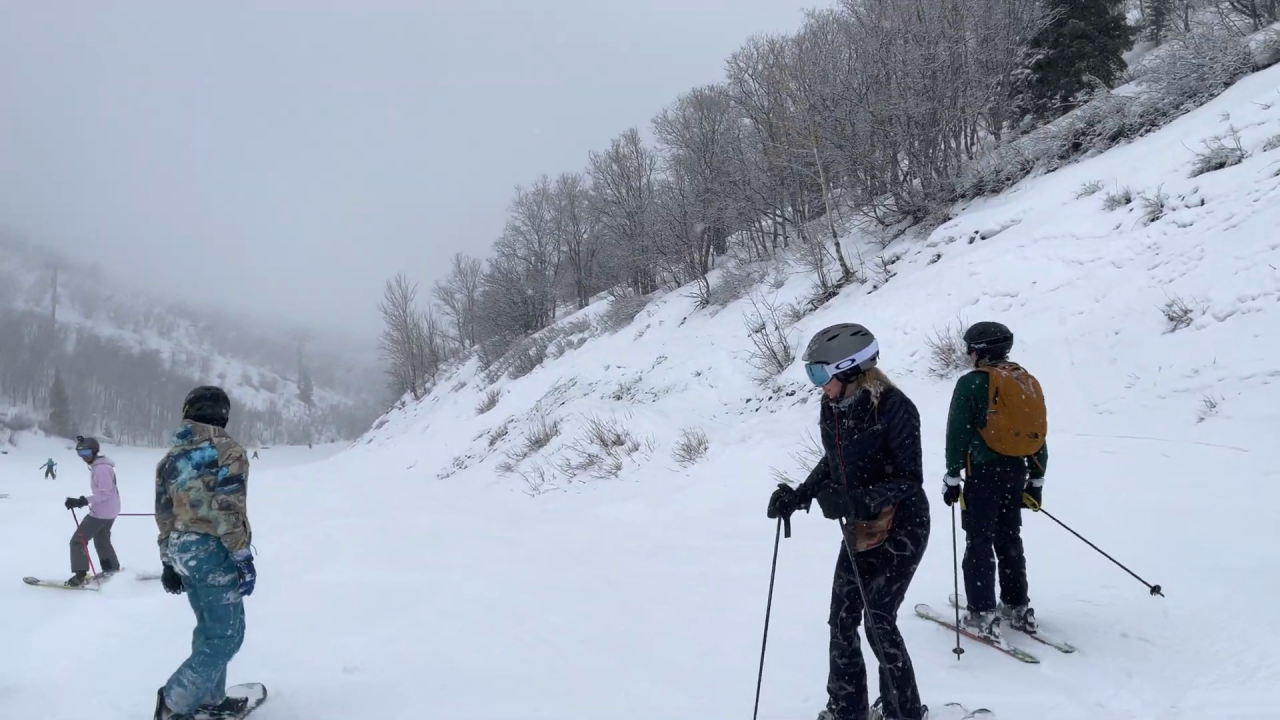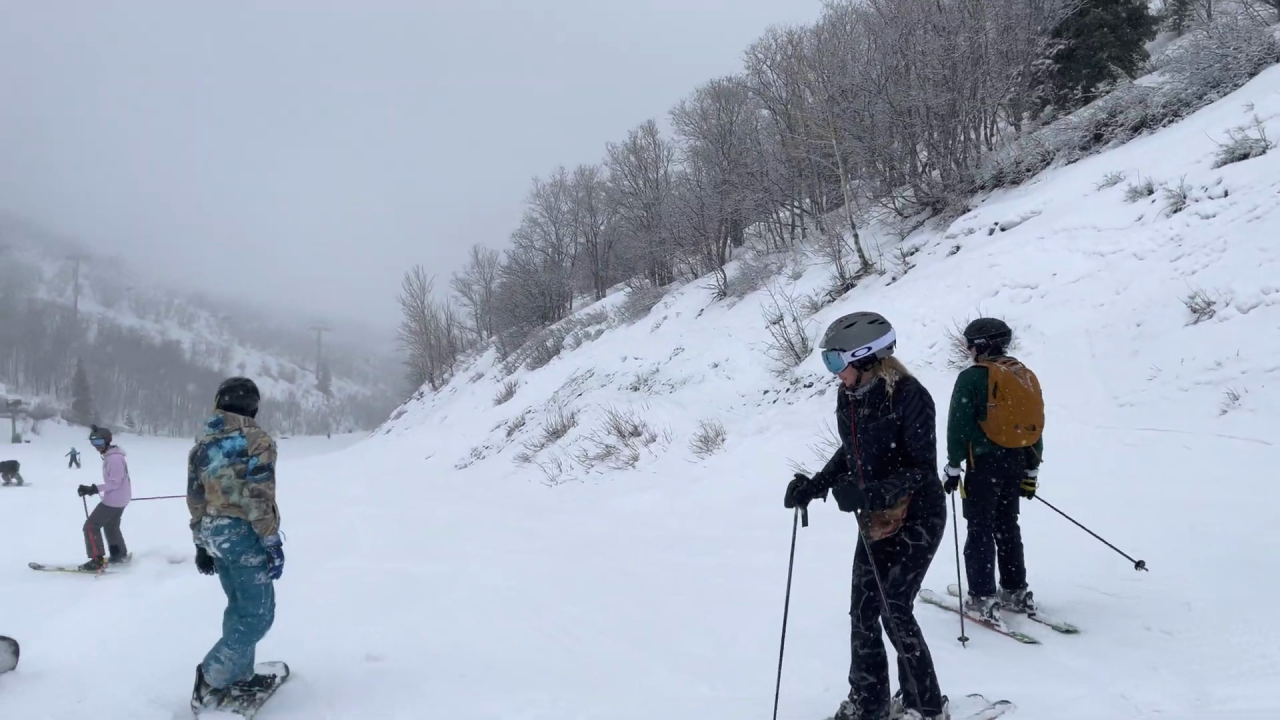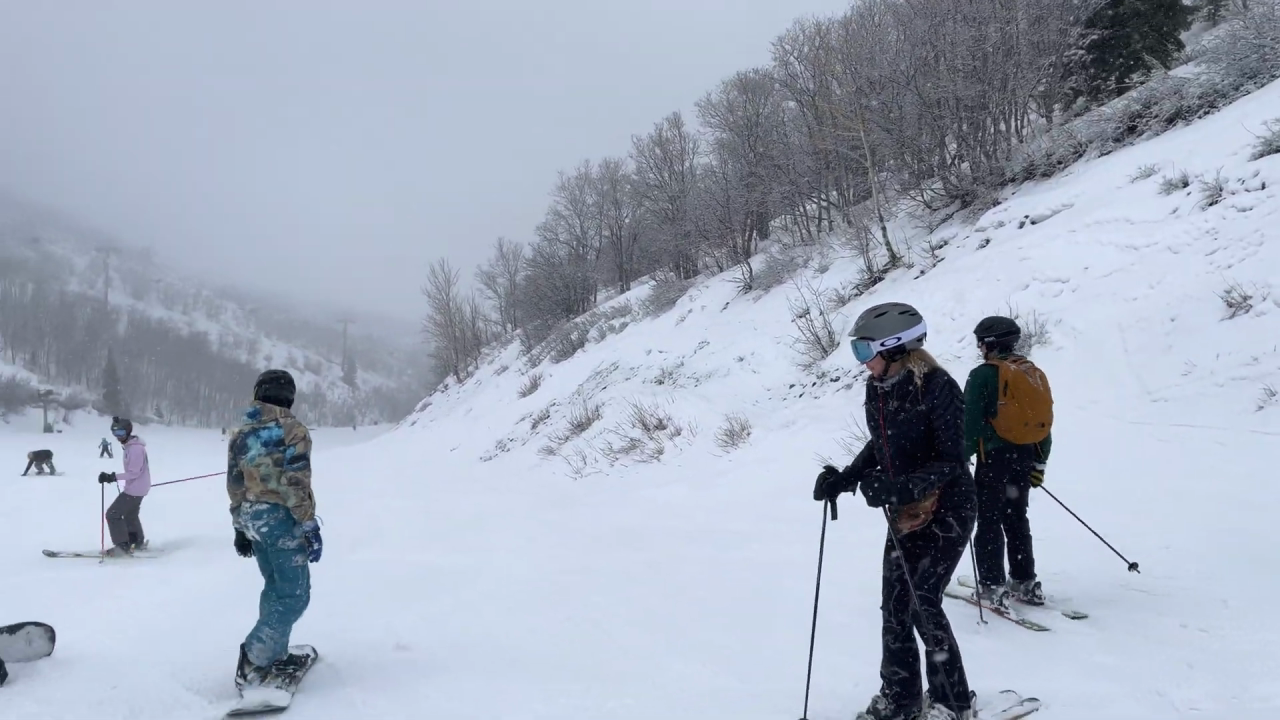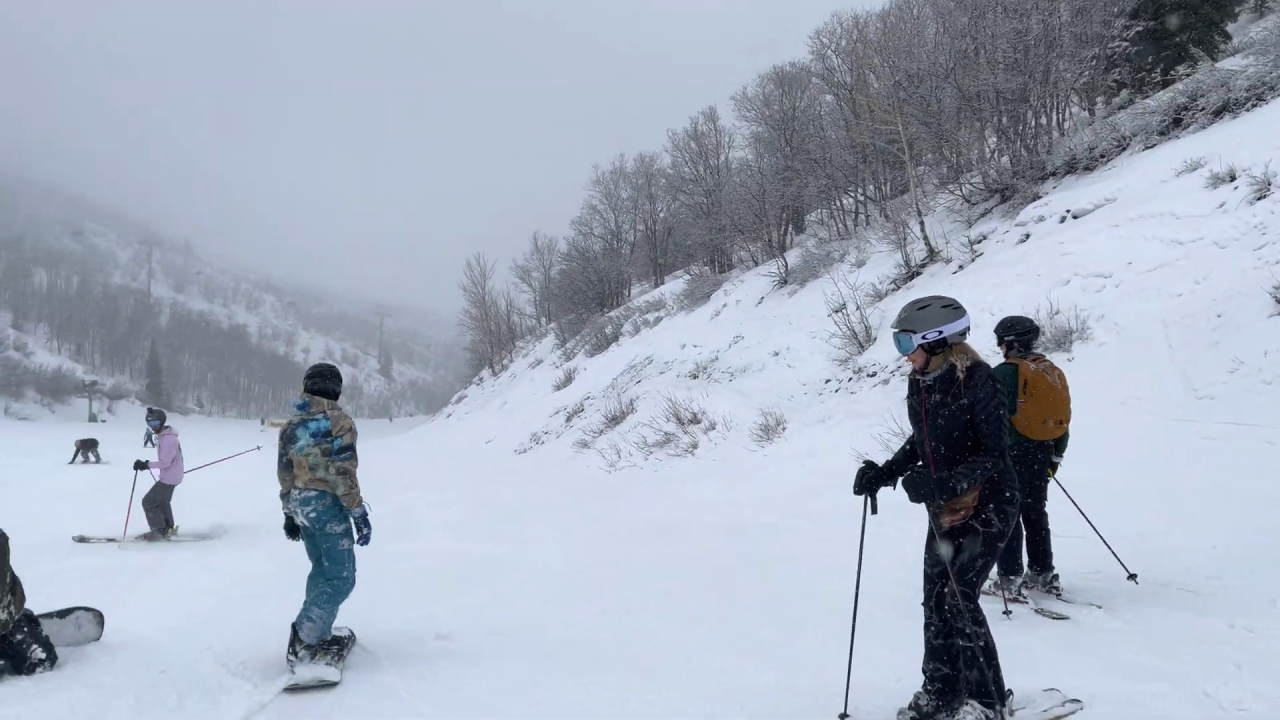
dt=0.1s
person 1, frame 1
left shoulder: (894, 408)
right shoulder: (832, 408)
left elbow: (909, 479)
left wrist: (859, 501)
right wrist: (799, 495)
left hip: (901, 526)
right hip: (859, 529)
left knee: (878, 621)
right knee: (842, 619)
person 1, frame 2
left shoulder: (909, 396)
right shoulder: (849, 397)
left elbow: (923, 469)
left wrist: (873, 493)
right wrist: (815, 485)
left hip: (917, 516)
right hip: (877, 520)
left knee: (895, 611)
right knee: (862, 610)
person 1, frame 3
left shoulder: (938, 388)
right shoulder: (878, 389)
left elbow: (952, 461)
left wrist: (900, 488)
right wrist: (843, 478)
left hip: (947, 508)
right hip: (906, 511)
left knee: (922, 604)
right knee: (893, 604)
person 1, frame 4
left shoulder: (980, 382)
right shoulder: (920, 383)
left elbow: (995, 456)
left wrist: (943, 483)
right wrist: (884, 472)
left hip: (989, 503)
right hip: (947, 507)
left knee: (959, 598)
right knee: (935, 600)
person 2, frame 1
left shoulder: (171, 457)
right shoulder: (228, 450)
left elbow: (164, 514)
right elbow: (228, 508)
left wrist: (169, 561)
right wrist: (243, 556)
left hip: (183, 550)
right hip: (212, 549)
left knee: (211, 627)
right knee: (226, 635)
person 2, frame 2
left shoulder: (202, 445)
right shoulder: (257, 440)
left elbow: (196, 499)
right elbow: (258, 496)
left wrist: (202, 543)
right wrist: (272, 541)
left hip: (214, 533)
right hip: (243, 534)
left knee: (241, 607)
right knee: (257, 615)
left ankle: (238, 677)
right ankle: (211, 683)
person 2, frame 3
left shoulder: (240, 434)
right shoulder: (292, 429)
left elbow: (235, 485)
right elbow: (295, 483)
left wrist: (240, 527)
right wrist: (309, 525)
left hip: (253, 519)
right hip: (280, 519)
left knee: (276, 587)
right knee: (294, 595)
right ankle: (254, 664)
person 2, frame 4
left shoulder: (290, 425)
right shoulder: (339, 421)
left elbow: (285, 473)
right elbow: (342, 472)
left wrist: (290, 512)
right wrist: (358, 512)
left hip: (302, 506)
right hip: (328, 505)
left knee: (322, 570)
right knee: (340, 578)
right ankle: (304, 642)
person 3, frame 1
left shoulder: (972, 383)
right shoulder: (1028, 382)
left elbow: (957, 434)
right elbow: (1038, 435)
left wrist: (952, 477)
right wrist: (1035, 481)
left hip: (985, 472)
right hip: (1016, 470)
left knee: (979, 543)
right knee: (1009, 540)
left ankle: (982, 613)
right ankle: (1017, 608)
person 3, frame 2
left shoulder: (972, 377)
right shoulder: (1024, 376)
left elbow: (958, 427)
right elbow: (1033, 425)
left wrist: (951, 467)
right wrist: (1030, 471)
left hip: (985, 462)
right hip: (1015, 462)
left knee: (979, 531)
right knee: (1007, 528)
left ankle: (982, 597)
right ankle: (1016, 592)
person 3, frame 3
left shoulder: (983, 374)
right shoulder: (1034, 373)
left elbow: (971, 422)
right elbow: (1043, 421)
left wrist: (963, 458)
right wrist: (1040, 463)
left hip: (995, 457)
right hip: (1025, 456)
left knee: (989, 523)
right knee: (1016, 520)
left ankle: (993, 587)
right ankle: (1025, 582)
person 3, frame 4
left shoulder: (1004, 373)
right shoulder: (1052, 371)
right elbow: (1062, 418)
right wrist: (1055, 456)
left hip: (1014, 452)
right hip: (1043, 452)
right knee: (1035, 513)
left ankle: (1010, 577)
right ankle: (1042, 573)
